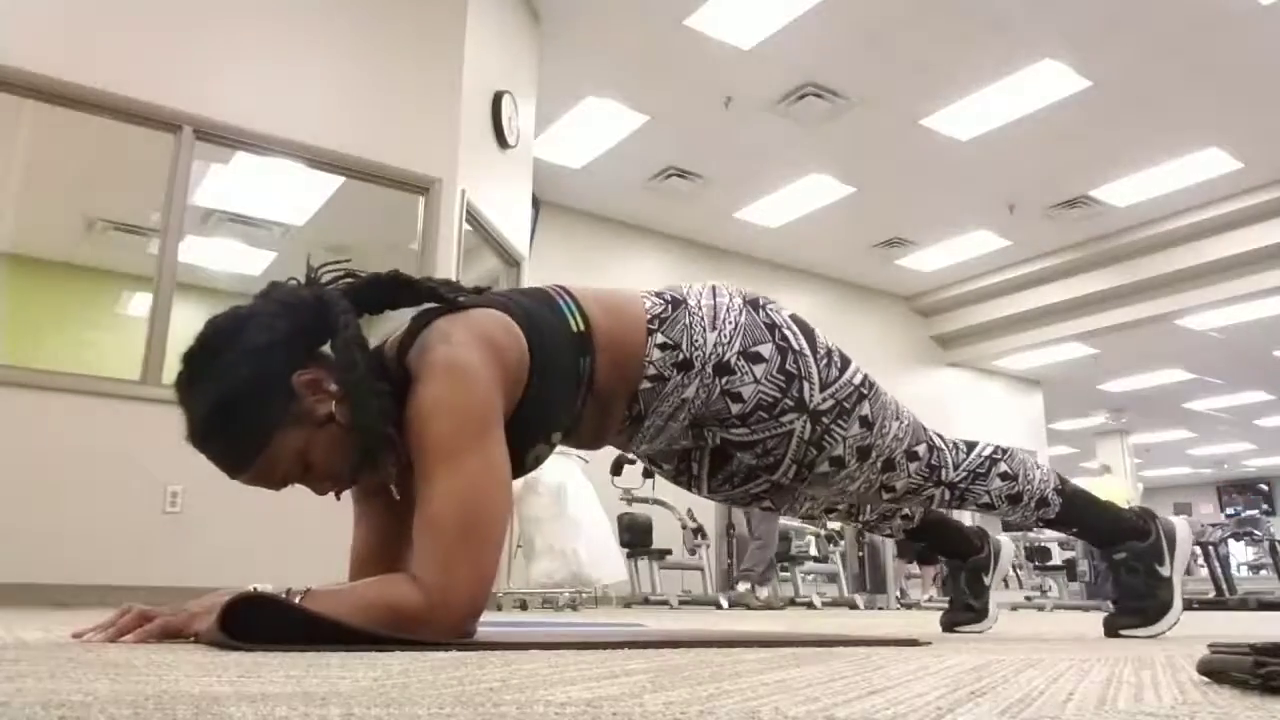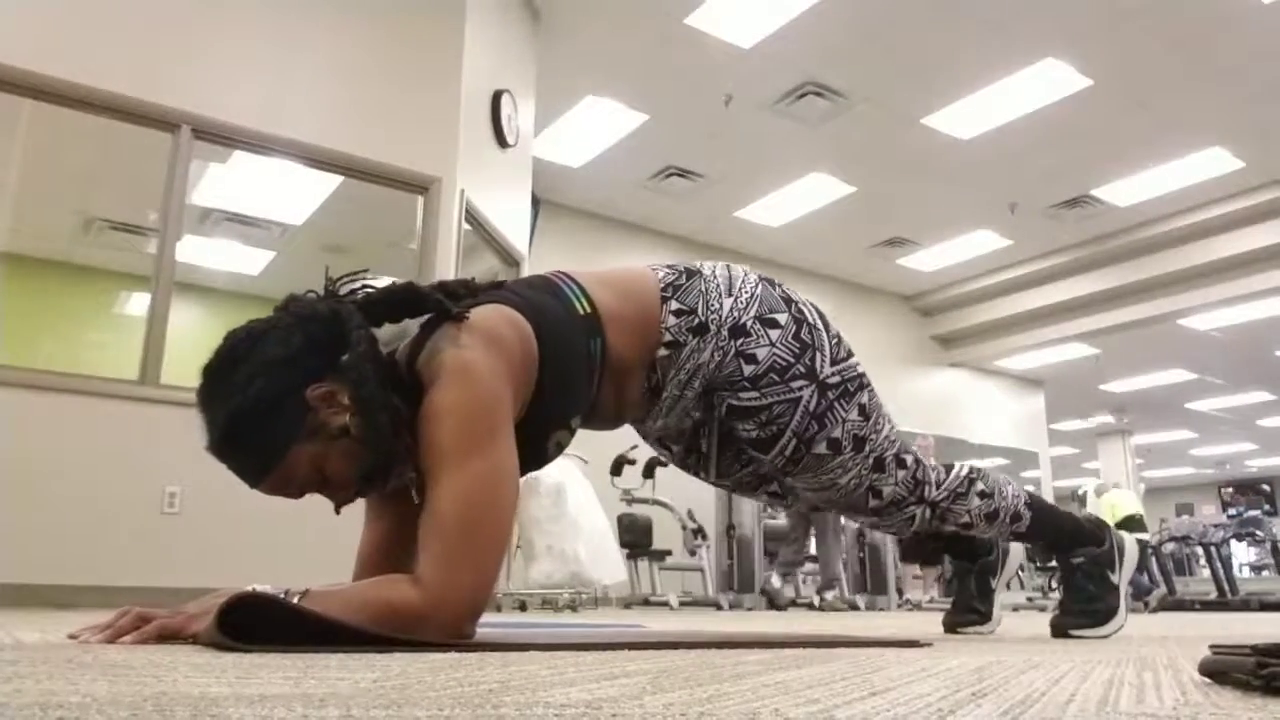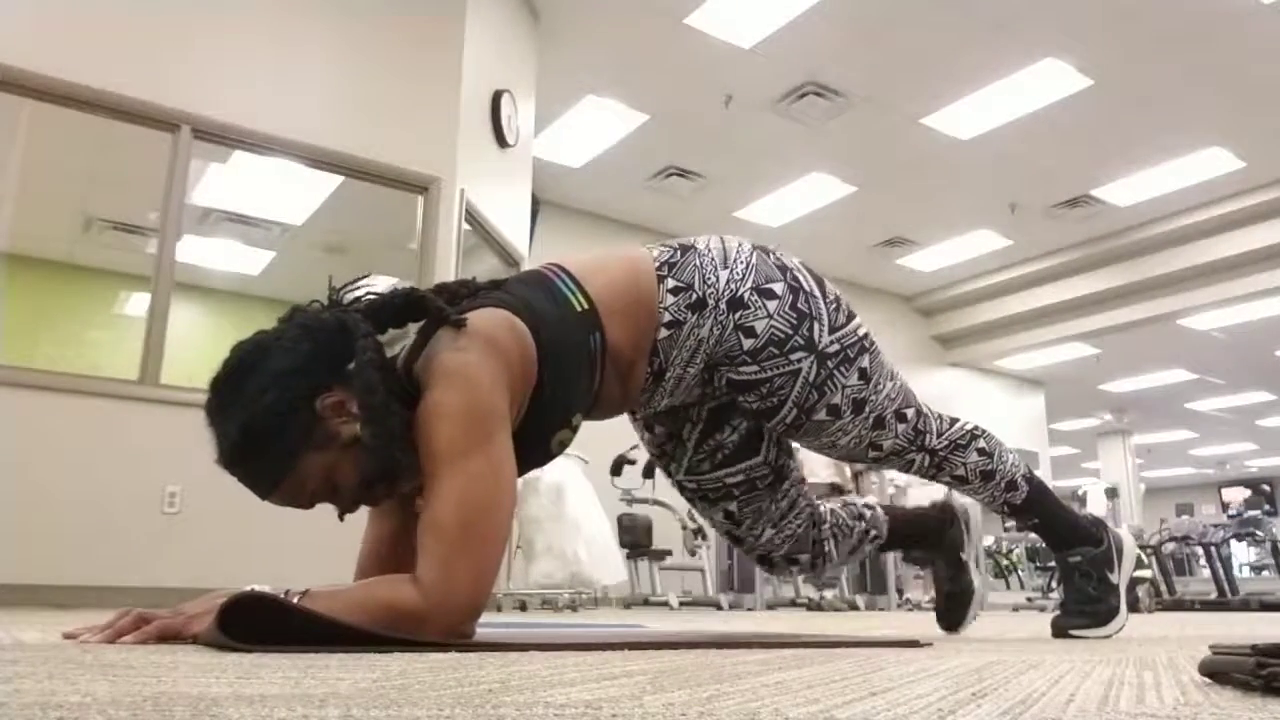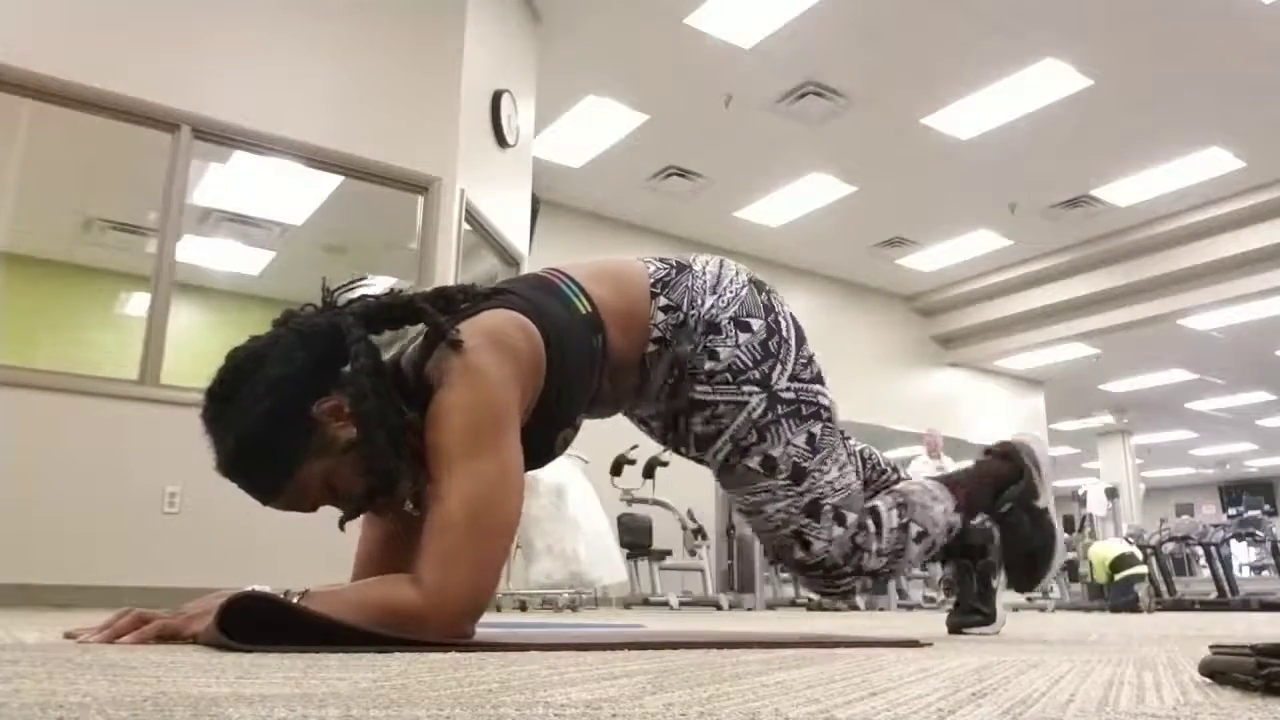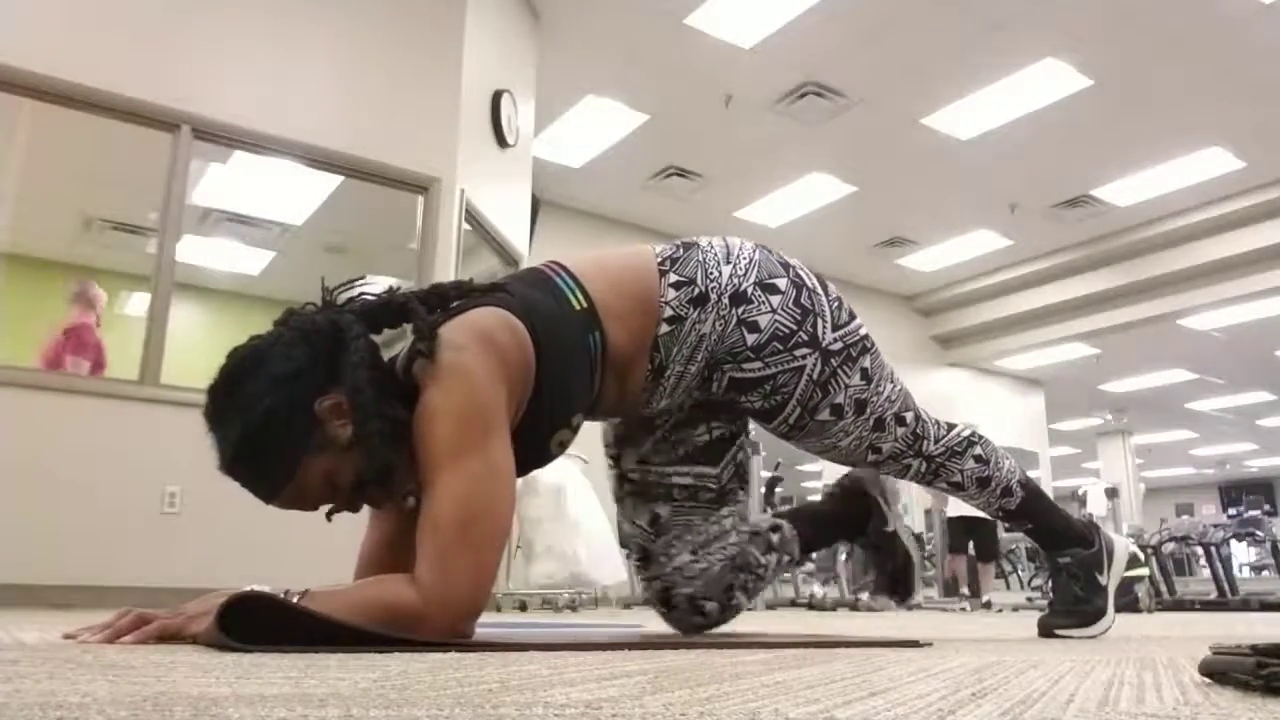
dt=1s
person 1, frame 1
left shoulder: (447, 371)
right shoulder: (383, 405)
left elbow: (444, 604)
right elbow: (382, 588)
left wrist: (245, 605)
right wrist: (236, 613)
left hip: (733, 361)
right hip: (680, 421)
left knee: (920, 466)
right knee: (870, 494)
left ankle: (1138, 535)
right ankle: (971, 556)
person 1, frame 2
left shoulder: (459, 374)
right shoulder: (401, 406)
left elbow: (444, 604)
right elbow: (387, 586)
left wrist: (249, 605)
left hip: (743, 339)
right hip: (683, 400)
left knee: (898, 488)
right knee: (866, 496)
left ankle: (1086, 541)
right ankle: (978, 554)
person 1, frame 3
left shoulder: (456, 378)
right shoulder: (401, 405)
left elbow: (444, 605)
right elbow: (384, 591)
left hip: (745, 313)
right hip: (681, 389)
left knee: (912, 439)
right knee: (784, 540)
left ankle: (1088, 543)
right ankle: (931, 534)
person 1, frame 4
left shoulder: (467, 379)
right shoulder: (397, 404)
left elbow: (443, 606)
right elbow: (379, 589)
left hip: (718, 321)
right hip: (664, 379)
left knee: (833, 544)
right knee: (827, 479)
left ankle: (1000, 477)
right ankle: (976, 548)
person 1, frame 5
left shoulder: (457, 377)
right shoulder: (403, 402)
left elbow: (444, 605)
right elbow: (387, 588)
left hip: (743, 310)
right hip: (666, 389)
left knee: (905, 443)
right knee: (696, 595)
left ankle: (1079, 545)
right ankle: (846, 521)
